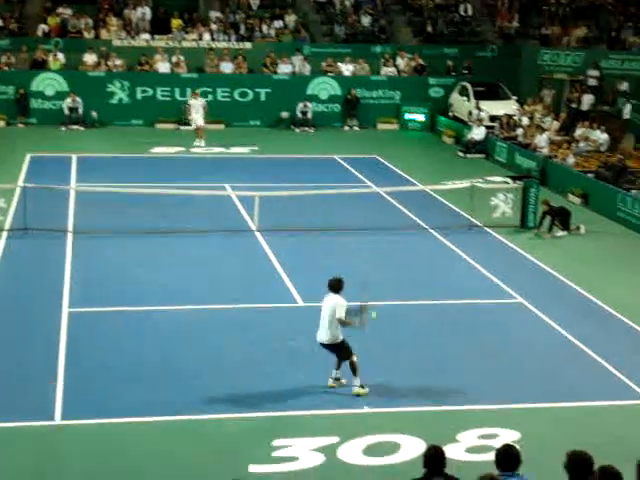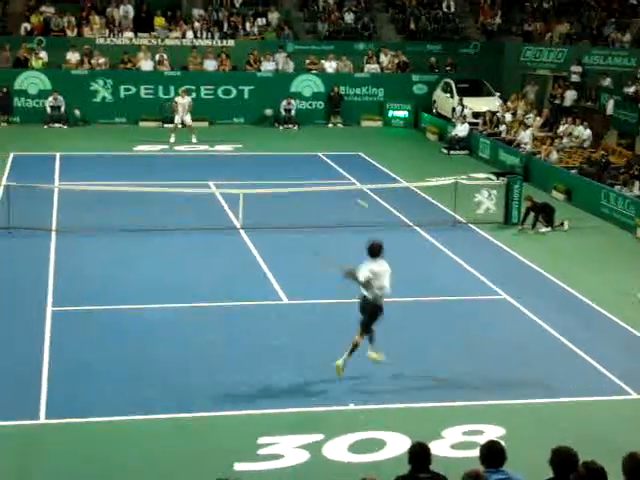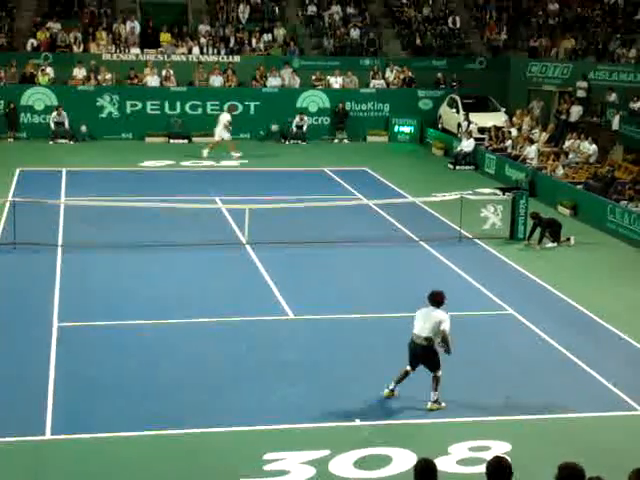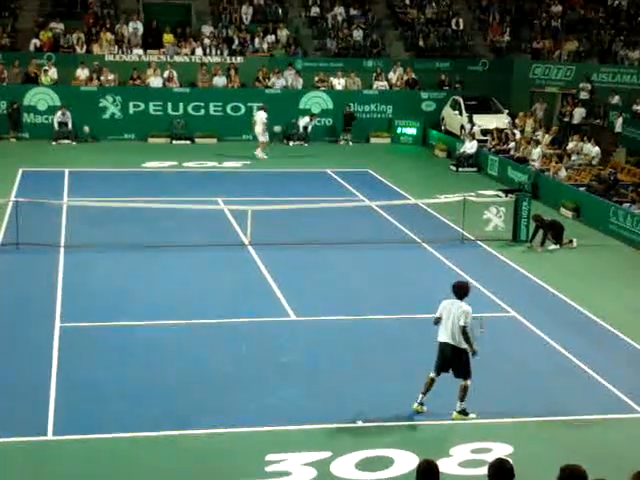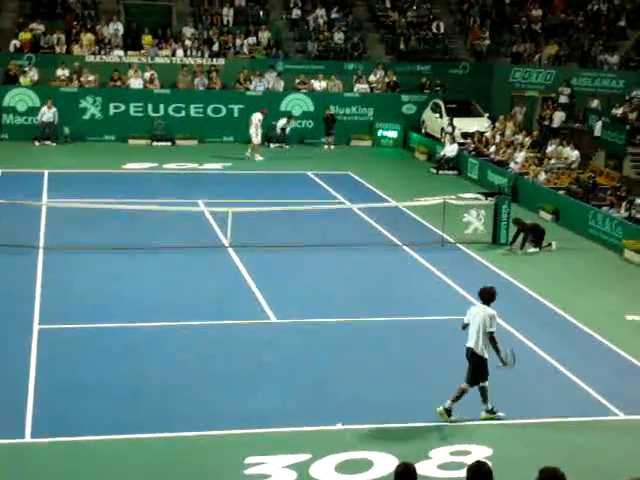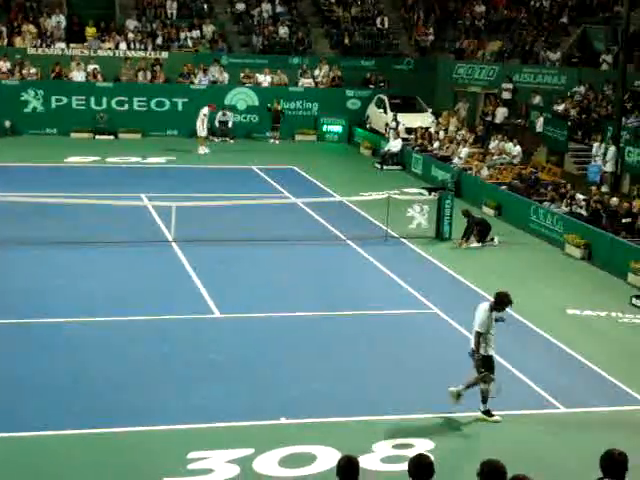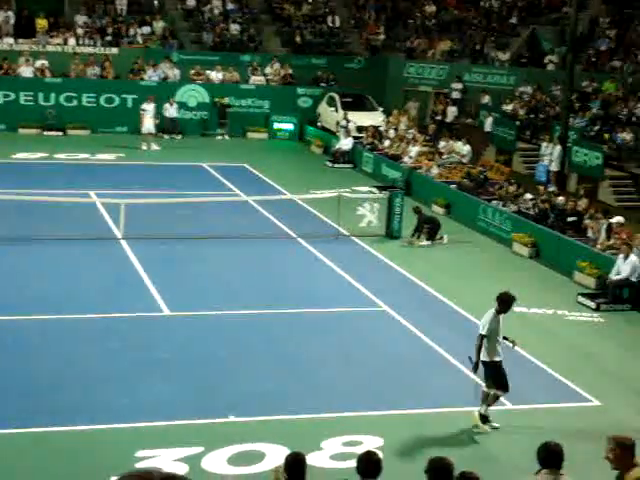
dt=0.7s
person 1, frame 1
left shoulder: (327, 298)
right shoulder: (340, 302)
right elbow: (341, 321)
right wrist: (353, 323)
left hip: (321, 338)
right hip: (333, 339)
left knee: (340, 353)
right knee: (351, 357)
left ankle: (335, 378)
right ankle: (357, 386)
person 1, frame 2
left shoulder: (367, 267)
right shoulder: (384, 266)
left elbow: (364, 284)
left wrist: (354, 276)
left hip: (367, 301)
right hip: (377, 305)
left knee: (367, 327)
right knee: (362, 334)
left ankle: (372, 351)
right ankle: (343, 361)
person 1, frame 3
left shoulder: (420, 312)
right shoulder: (444, 316)
right elbow: (444, 335)
right wrist: (448, 348)
left hip: (413, 343)
right hip: (426, 347)
left knee: (410, 367)
right knee: (436, 371)
left ankle: (390, 389)
right ankle: (433, 401)
person 1, frame 4
left shoulder: (445, 303)
right shoulder: (466, 309)
left elbow: (436, 321)
right elbow: (463, 331)
right wrist: (472, 346)
left hip: (443, 343)
right hip: (457, 346)
left knee: (435, 373)
right knee: (466, 379)
left ankle: (419, 402)
right ankle: (459, 411)
person 1, frame 5
left shoulder: (473, 309)
right shoulder: (491, 314)
left elbow: (464, 327)
right elbow: (491, 337)
right wrist: (500, 355)
left hip: (470, 348)
right hip: (479, 351)
left knee: (483, 380)
right knee: (469, 383)
left ankle: (488, 409)
right ankle: (446, 407)
person 1, frame 6
left shoulder: (485, 305)
right shoulder: (485, 316)
right elbow: (477, 336)
left wrist: (495, 319)
right wrist: (477, 357)
left hip: (484, 349)
right hip: (483, 351)
left knee: (483, 377)
right knee: (487, 379)
left ankle: (458, 391)
right ankle: (485, 410)
person 1, frame 7
left shoulder: (497, 315)
right shoulder: (490, 318)
right elbow: (480, 339)
left wrist: (507, 339)
right wrist: (476, 360)
left hip: (493, 357)
right hip: (490, 359)
left knee: (490, 387)
right knee: (502, 389)
left ankle: (484, 417)
right ankle: (482, 414)
